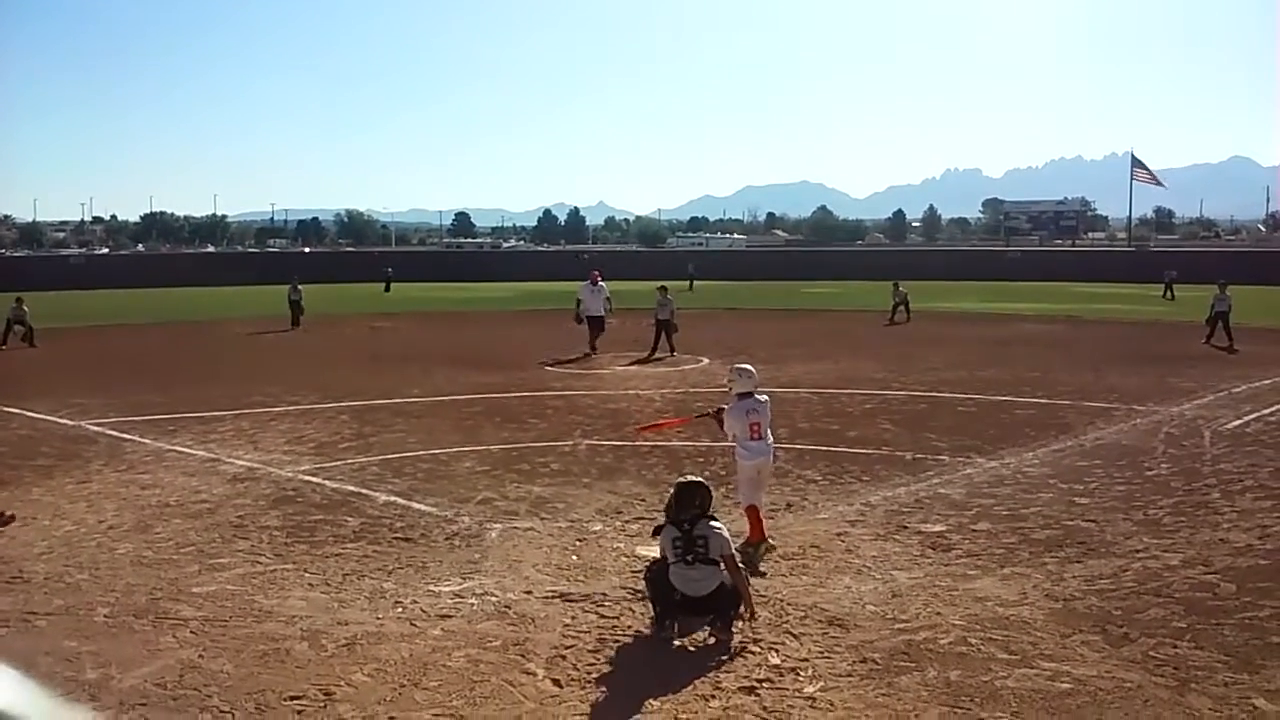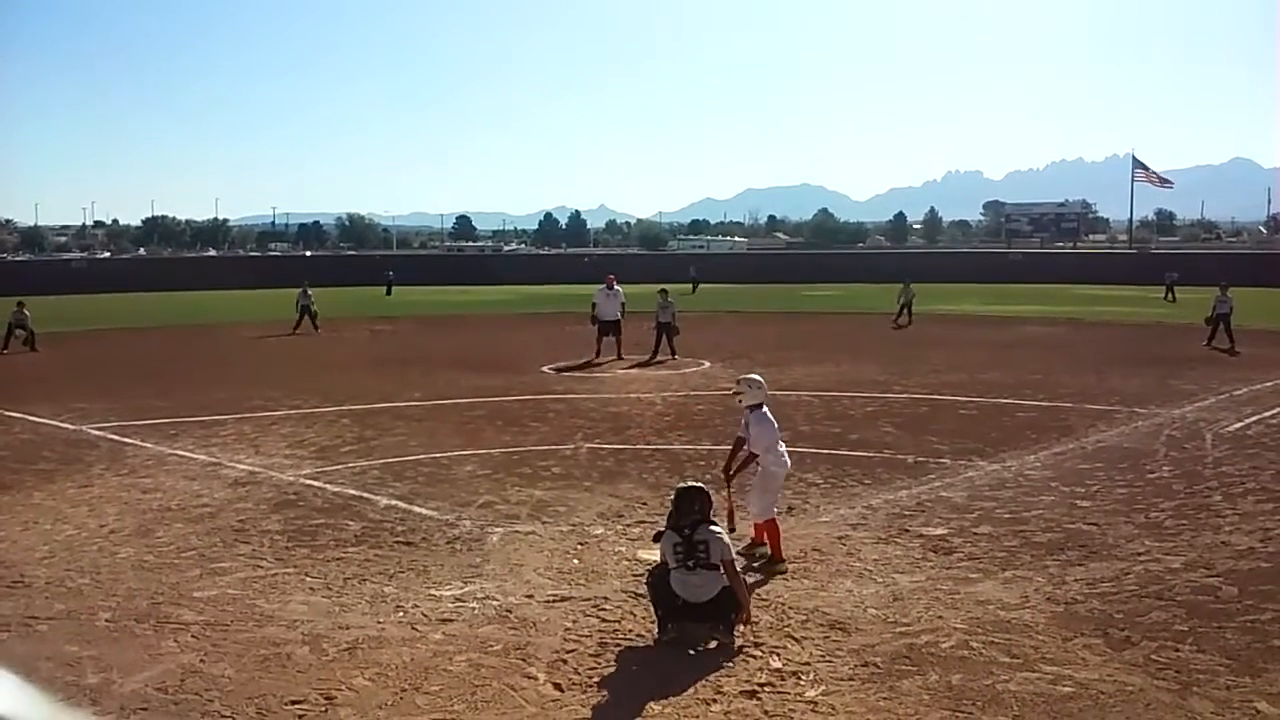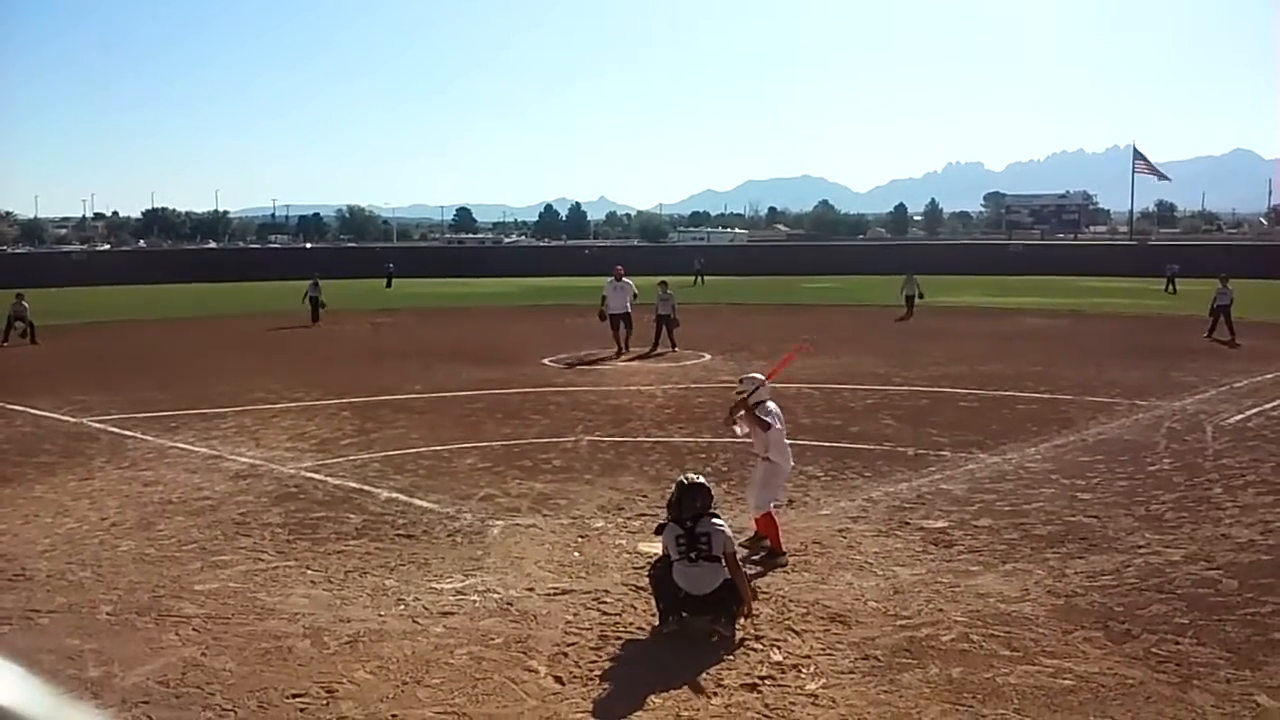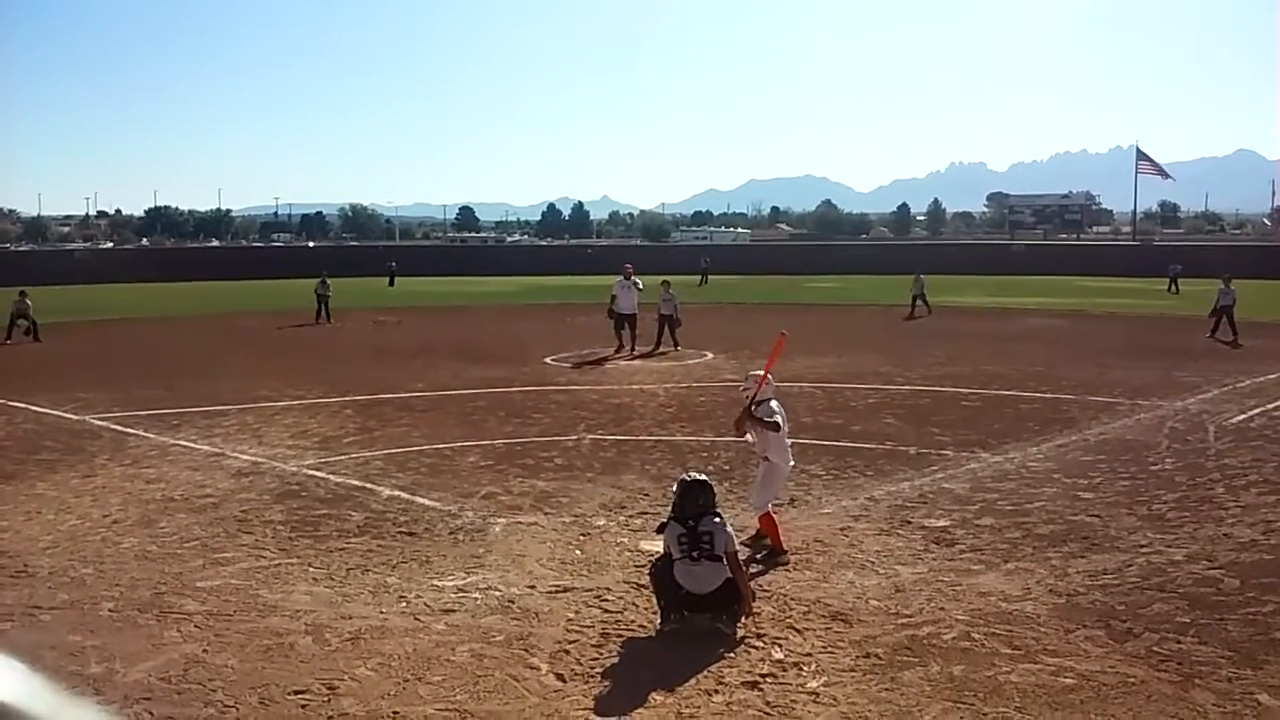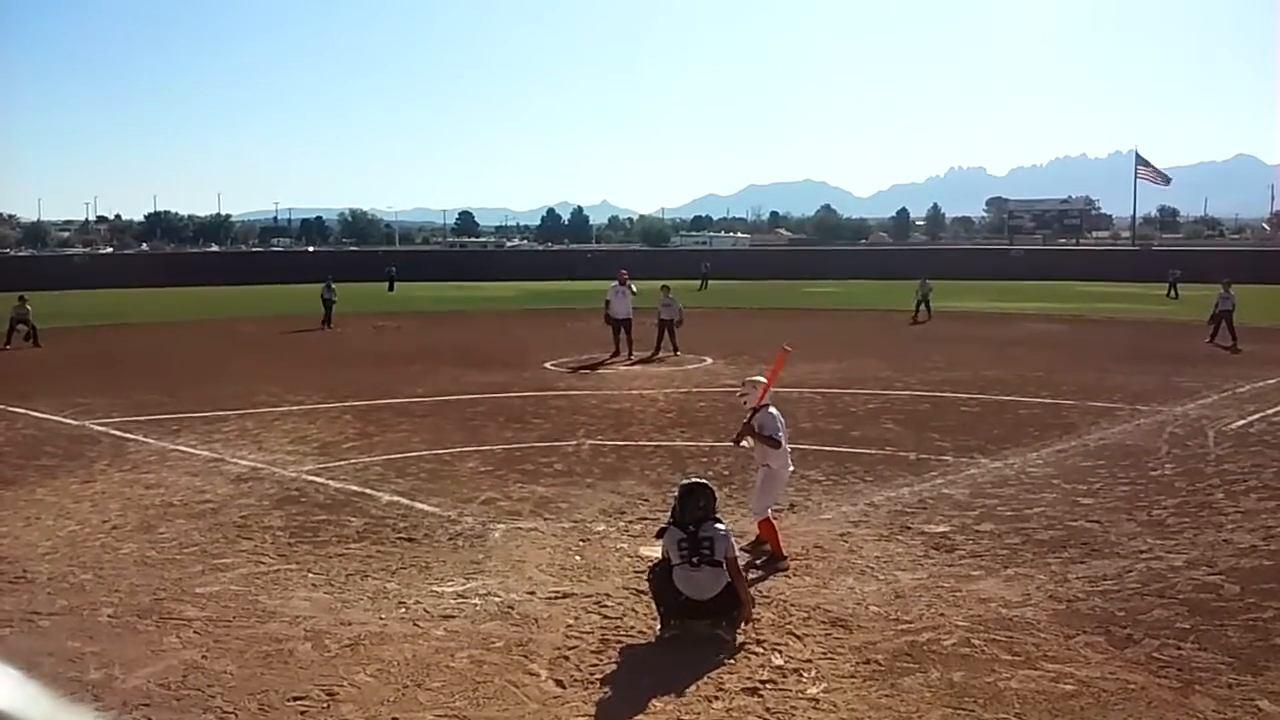
dt=0.5s
person 1, frame 1
left shoulder: (732, 411)
right shoulder: (764, 402)
left elbow: (731, 436)
left wrist: (719, 419)
left hip: (747, 460)
right hip: (766, 456)
left knee: (748, 500)
right knee: (756, 498)
left ankle: (761, 539)
right ankle: (753, 539)
person 1, frame 2
left shoulder: (760, 420)
right shoulder: (751, 414)
left elbow: (755, 453)
right elbow: (741, 437)
left wrist: (734, 472)
right wrist: (729, 461)
left hip: (773, 468)
right hip: (767, 465)
left knee: (764, 510)
right knee: (755, 503)
left ankle: (777, 559)
right ankle: (759, 542)
person 1, frame 3
left shoulder: (769, 409)
right shoulder: (752, 408)
left elbow: (766, 427)
right elbow: (729, 422)
left wrist: (749, 411)
right wrist: (733, 412)
left hip: (777, 462)
right hip: (764, 460)
left knee: (762, 504)
right knee: (753, 498)
left ankle: (777, 552)
right ankle: (762, 535)
person 1, frame 4
left shoulder: (771, 408)
right shoulder: (758, 408)
left elbow: (776, 427)
right elbow: (744, 432)
left wrist: (752, 418)
right wrist: (742, 422)
left hip: (776, 463)
right hip: (767, 461)
left knee: (761, 504)
right knee: (758, 498)
left ankle: (779, 550)
right ankle: (763, 534)
person 1, frame 5
left shoulder: (770, 416)
right shoulder: (756, 415)
left elbow: (777, 444)
right elbow: (752, 441)
left wrist: (753, 433)
right wrist: (742, 436)
left hip: (776, 468)
right hip: (765, 466)
left knee: (760, 510)
right knee: (758, 504)
left ankle: (779, 556)
right ankle: (763, 539)
person 2, frame 1
left shoulder: (667, 532)
right shoulder: (717, 530)
right elbow: (734, 570)
right wrist: (748, 601)
left hip: (677, 601)
right hip: (713, 601)
left knee: (655, 570)
right knee: (738, 579)
left ankle: (665, 621)
right ankle: (722, 622)
person 2, frame 2
left shoulder: (667, 537)
right shoulder: (718, 535)
right elbow: (733, 576)
right wrist: (746, 606)
left hip: (679, 607)
right hip: (714, 607)
left knee: (656, 576)
right knee: (737, 587)
left ankle: (669, 624)
right ankle: (723, 625)
person 2, frame 3
left shoulder: (669, 530)
right shoulder: (720, 527)
right elbow: (734, 568)
right wrist: (747, 599)
left hip: (682, 600)
right hip: (716, 600)
left knee: (657, 569)
right knee: (739, 580)
left ankle: (670, 616)
right ankle: (724, 617)
person 2, frame 4
left shoulder: (671, 529)
right shoulder: (721, 526)
left elbow: (667, 560)
right elbow: (736, 568)
right wrist: (747, 599)
left hip: (683, 598)
right hip: (718, 599)
left knee: (658, 567)
right knee: (739, 581)
left ankle: (672, 614)
right ankle: (725, 615)
person 2, frame 5
left shoulder: (670, 534)
right shoulder: (722, 532)
left elbow: (666, 564)
right elbow: (736, 574)
right wrist: (747, 605)
left hip: (682, 604)
right hip: (717, 605)
left knee: (656, 572)
right knee: (739, 586)
left ankle: (672, 620)
right ankle: (724, 621)
